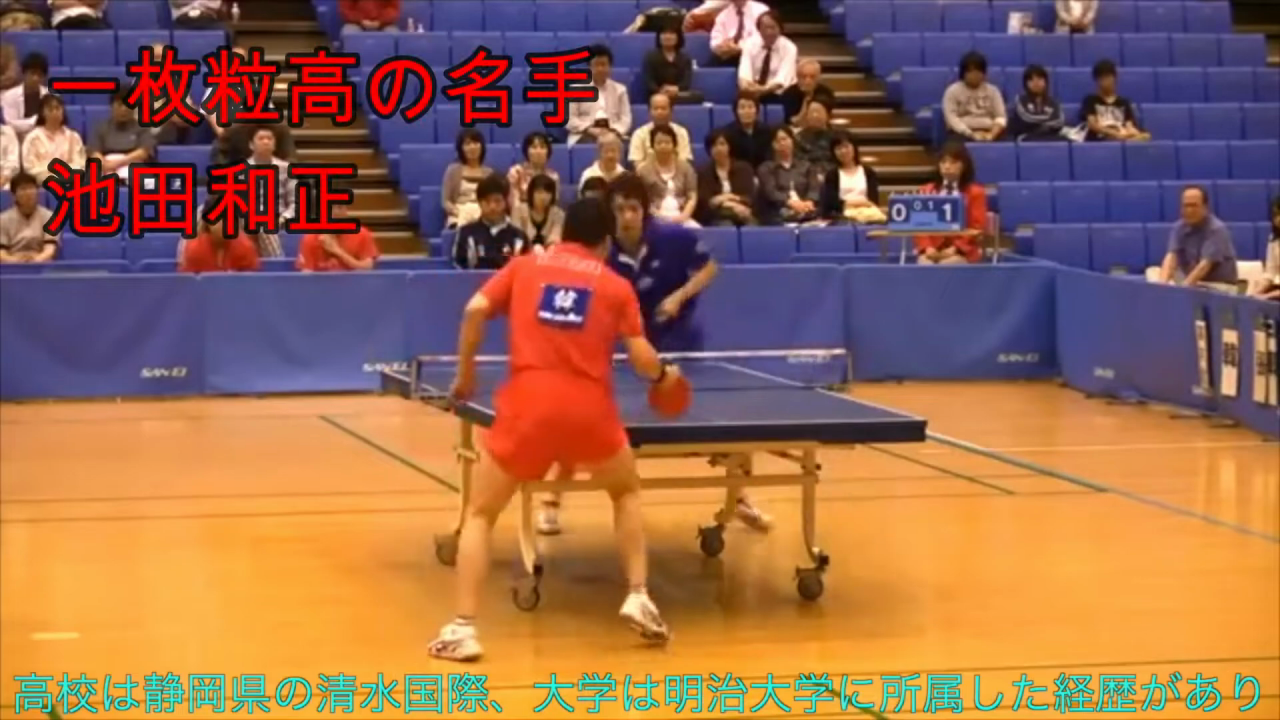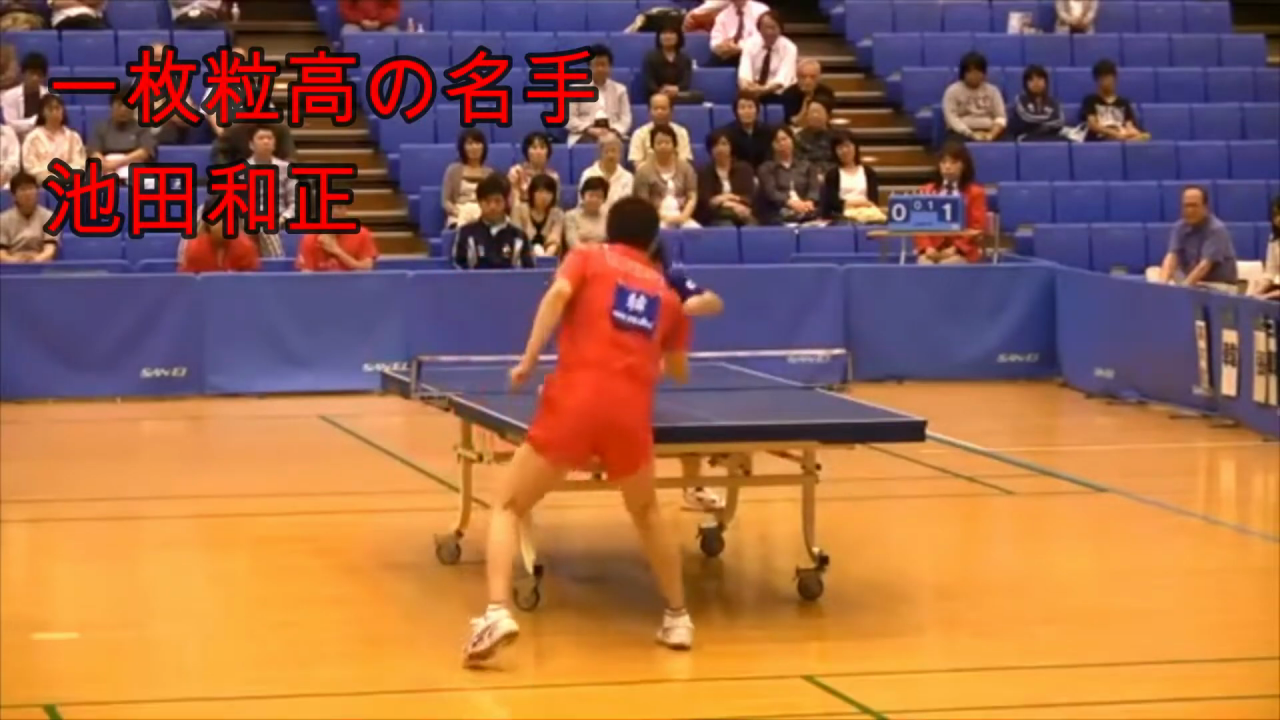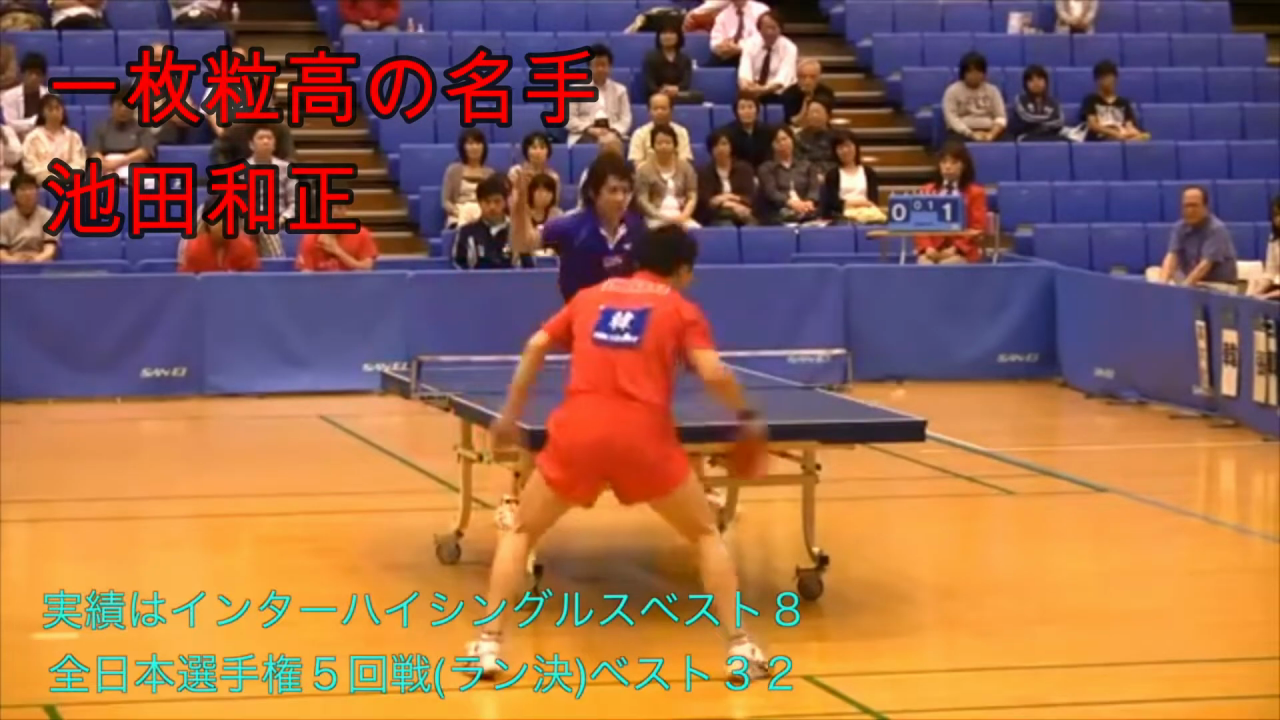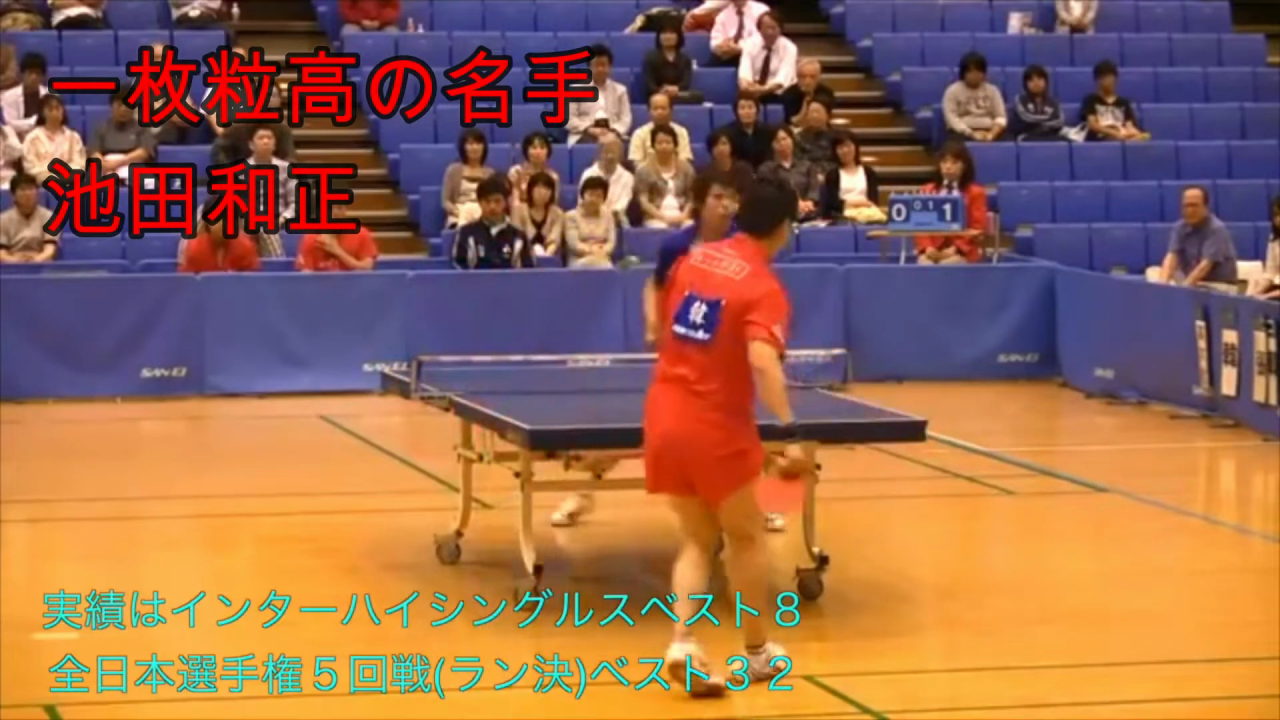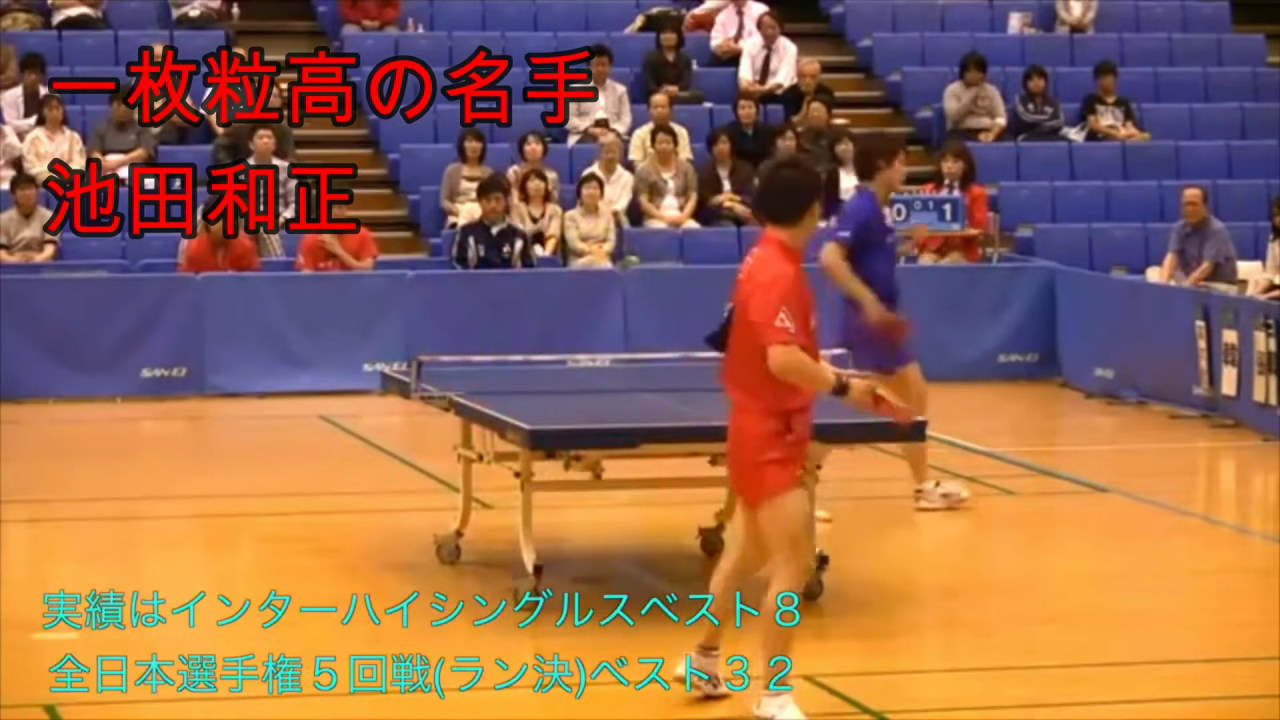
dt=0.5s
person 1, frame 1
left shoulder: (525, 266)
right shoulder: (615, 284)
left elbow: (478, 309)
right elbow: (643, 359)
left wrist: (464, 371)
right wrist: (666, 374)
left hip: (528, 405)
right hip: (590, 407)
left knee: (479, 513)
right knee: (626, 490)
left ankle: (462, 627)
right ankle: (639, 597)
person 1, frame 2
left shoulder: (587, 258)
right shoulder: (666, 294)
left elbow: (558, 293)
right elbow: (679, 370)
left wrist: (529, 359)
left hip: (573, 401)
right hip: (630, 409)
left knee: (508, 507)
right knee: (646, 511)
left ankle: (496, 613)
right ankle: (676, 618)
person 1, frame 3
left shoulder: (592, 296)
right shoulder: (680, 312)
left elbow: (539, 344)
right elbow: (712, 370)
left wrist: (513, 407)
right wrist: (746, 415)
left hip: (577, 431)
right hip: (643, 438)
left knee: (521, 533)
right knee: (705, 534)
left ankle: (489, 645)
right ankle: (741, 647)
person 1, frame 4
left shoulder: (692, 259)
right shoulder: (764, 288)
left elbow: (664, 322)
right elbow: (762, 362)
right wrist: (792, 434)
left hip: (664, 418)
right hip: (717, 429)
left knee: (698, 543)
right knee: (747, 539)
left ankle: (683, 644)
right ankle: (757, 652)
person 1, frame 5
left shoulder: (773, 264)
right shoulder: (775, 273)
right elbow: (781, 360)
left wrist: (832, 377)
right wrist: (842, 386)
left hip: (774, 429)
right hip: (767, 433)
left knee: (750, 550)
right knee: (792, 560)
left ankle: (701, 659)
person 2, frame 1
left shoulder: (673, 238)
left elbow: (710, 267)
left wrist: (680, 296)
left hip: (679, 338)
left ankle: (740, 499)
right ankle: (553, 503)
person 2, frame 2
left shoulder: (667, 281)
right shoulder: (597, 287)
left elbow: (714, 303)
right elbow: (566, 339)
left wrist: (689, 306)
left hip: (645, 368)
right hip: (600, 370)
left knee: (690, 423)
left ankle: (694, 489)
right ankle: (520, 499)
person 2, frame 3
left shoulder: (638, 228)
right shoulder: (574, 227)
left elbow: (662, 274)
right elbow: (521, 244)
right wrist: (518, 209)
left hip: (629, 335)
right hip: (584, 338)
left knee: (661, 415)
right knee: (556, 424)
left ankle: (699, 492)
right ankle: (514, 497)
person 2, frame 4
left shoulder: (744, 247)
right shoulder: (677, 245)
left elbow: (756, 300)
right elbow: (656, 288)
right wrist: (654, 325)
left hip: (730, 341)
right hip: (684, 345)
right knee: (643, 422)
left ankle: (767, 497)
right ankle: (586, 495)
person 2, frame 5
left shoulder: (879, 208)
right shoulder: (860, 207)
right elbow: (829, 258)
left wrist: (894, 255)
right wrist: (868, 302)
left hip: (882, 319)
right hip: (868, 320)
left knee: (916, 395)
left ankle: (925, 485)
